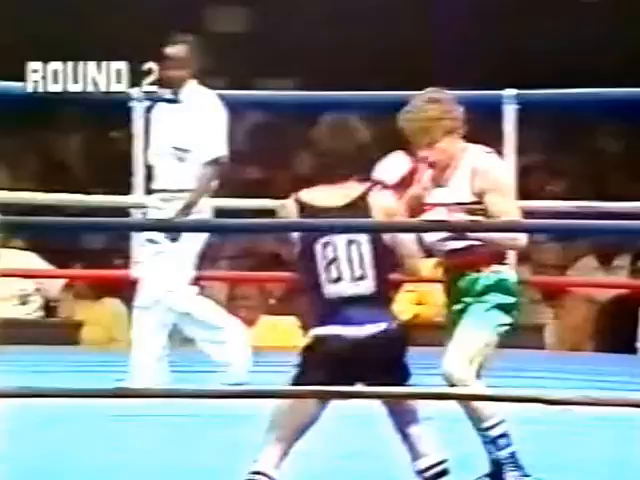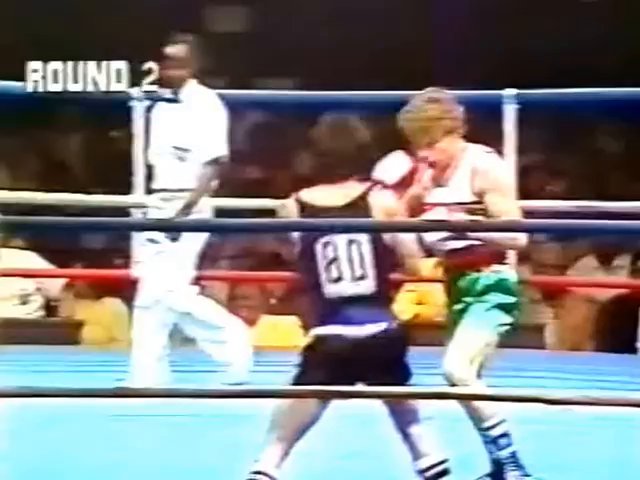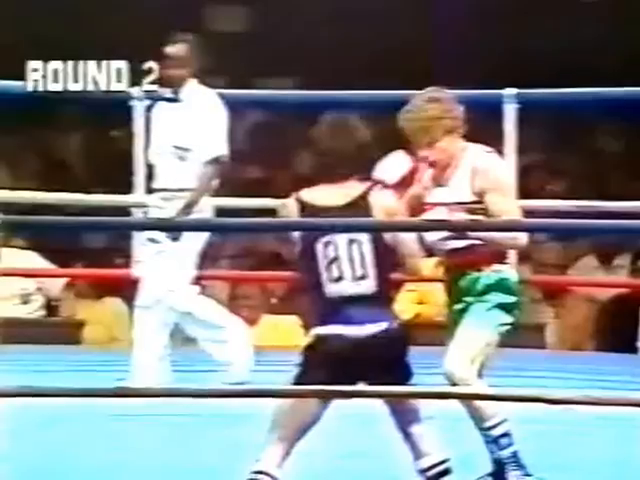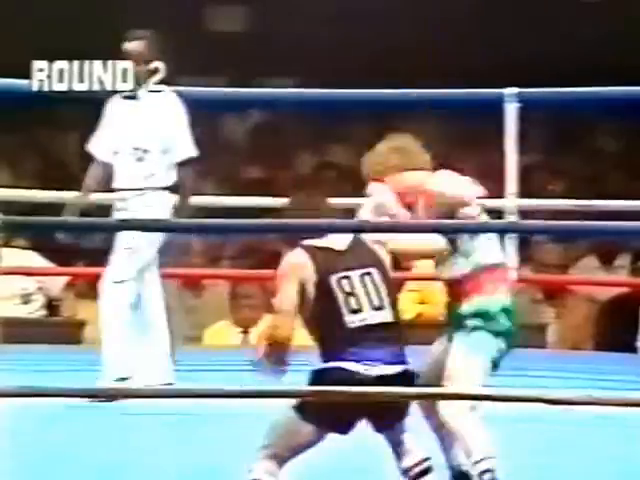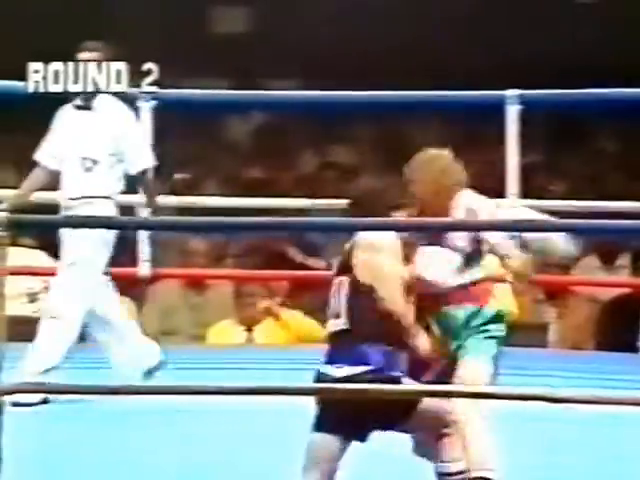
dt=0.2s
person 1, frame 1
left shoulder: (483, 167)
right shoulder: (426, 171)
left elbow: (517, 236)
left wrist: (462, 225)
right wrist: (410, 197)
left hip: (490, 283)
right hip: (458, 284)
left knee: (456, 369)
right knee: (464, 378)
person 1, frame 2
left shoulder: (483, 167)
right shoulder: (426, 170)
left elbow: (517, 236)
left wrist: (463, 225)
right wrist: (410, 197)
left hip: (490, 284)
right hip: (459, 284)
left knee: (457, 369)
right knee: (465, 378)
person 1, frame 3
left shoulder: (483, 167)
right shoulder: (431, 170)
left elbow: (517, 234)
left wrist: (462, 218)
right wrist: (406, 192)
left hip: (493, 284)
right hip: (465, 287)
left knee: (459, 372)
right knee: (460, 374)
person 1, frame 4
left shoulder: (446, 185)
right shoulder: (415, 204)
left hip: (488, 310)
right hip: (464, 310)
left knee: (454, 406)
right knee: (426, 394)
person 1, frame 5
left shoulder: (475, 209)
right shoulder: (412, 219)
left elbow: (518, 263)
left hip: (481, 318)
right hip: (440, 319)
left knee: (465, 411)
person 2, frame 1
left shoulder: (207, 105)
right shoulder: (160, 109)
left elbow: (214, 165)
left wrist: (184, 210)
right wrist: (155, 209)
left hip: (189, 209)
right hip: (160, 209)
left knee: (170, 292)
right knee: (150, 295)
left ankle: (232, 339)
right ankle: (146, 379)
person 2, frame 2
left shoulder: (207, 105)
right shoulder: (160, 108)
left elbow: (215, 165)
left wrist: (185, 210)
right wrist: (155, 209)
left hip: (190, 209)
right hip: (160, 208)
left knee: (171, 292)
right knee: (150, 295)
left ankle: (233, 338)
right ankle: (146, 379)
person 2, frame 3
left shoulder: (207, 105)
right shoulder: (159, 108)
left elbow: (214, 166)
left wrist: (185, 211)
right wrist: (154, 211)
left hip: (188, 208)
right hip: (160, 207)
left knee: (170, 292)
right knee: (152, 292)
left ankle: (232, 339)
right ankle: (151, 378)
person 2, frame 4
left shoulder: (167, 103)
right shoulder: (115, 105)
left elbow: (185, 165)
right elbow: (102, 162)
left wrist: (180, 216)
right wrist: (76, 204)
left hip: (152, 204)
right hip: (125, 205)
left knee: (115, 287)
right knee: (142, 292)
left ankle: (115, 371)
right ankle: (152, 375)
person 2, frame 5
left shoulder: (119, 115)
right shoulder: (65, 114)
left elbow: (142, 173)
right elbow: (46, 168)
right wrist: (11, 205)
left hip: (98, 214)
right hip: (70, 214)
left knee: (64, 301)
right knee: (93, 298)
left ankle: (33, 380)
right ankle: (142, 355)
person 3, frame 1
left shoulder: (294, 208)
right shoulder: (381, 200)
right elbow: (413, 263)
left hip: (328, 340)
right hip: (380, 334)
left knee: (277, 444)
right knee: (410, 424)
person 3, frame 2
left shoulder: (294, 208)
right shoulder: (381, 200)
right elbow: (412, 261)
left hip: (329, 341)
right hip: (381, 334)
left knee: (277, 444)
right knee: (410, 424)
person 3, frame 3
left shoulder: (294, 206)
right shoulder: (380, 199)
right elbow: (412, 257)
left hip: (332, 344)
right hip: (383, 337)
left knee: (278, 446)
right knee: (412, 424)
person 3, frame 4
left shoulder: (298, 259)
right shoulder: (372, 241)
left elbow: (281, 330)
left wrist: (269, 349)
left hip: (340, 373)
right hip: (394, 371)
right knee: (395, 428)
person 3, frame 5
left shoulder: (349, 253)
right shoulder: (381, 238)
right elbow: (389, 298)
right wrist: (418, 338)
left hip: (336, 379)
right hip: (372, 374)
right knee: (447, 424)
